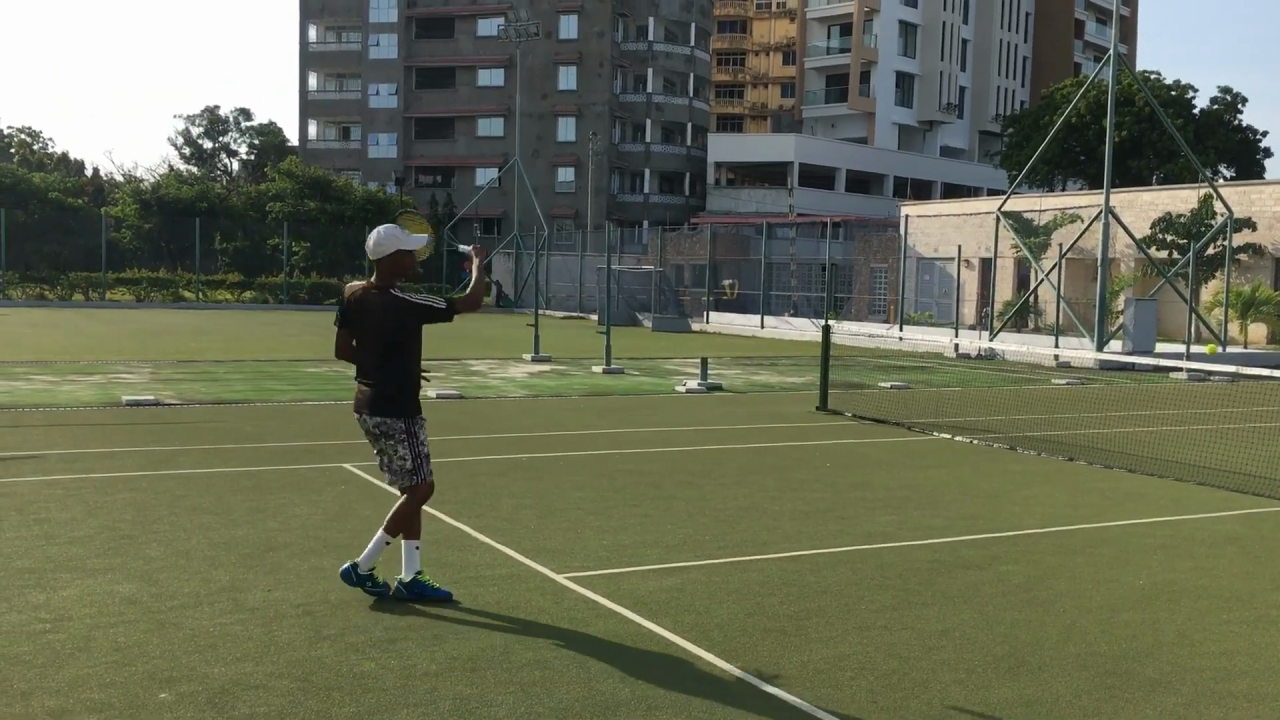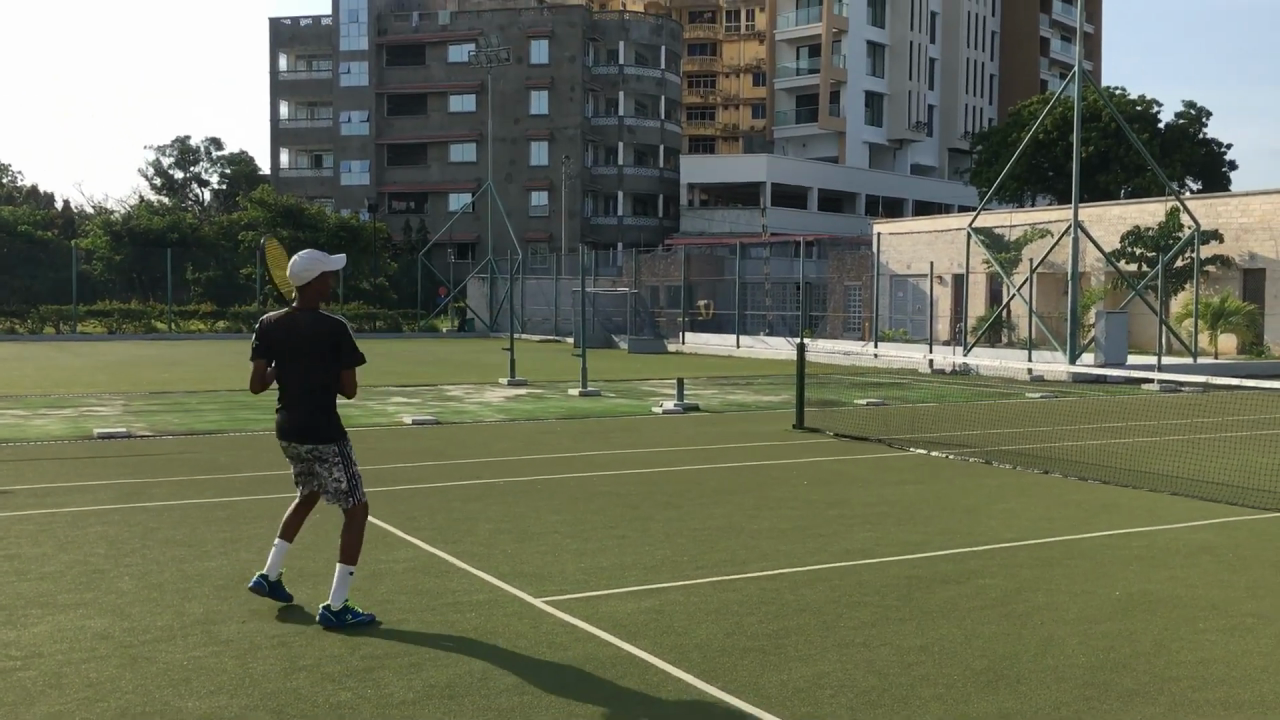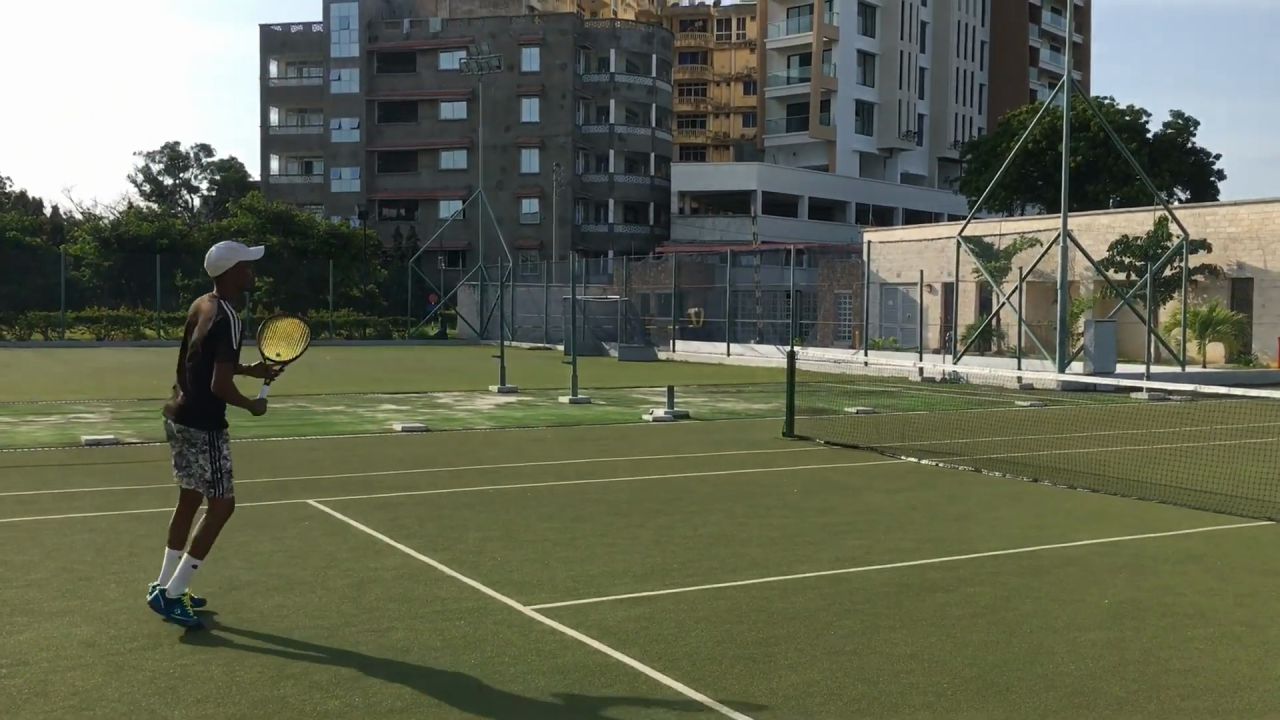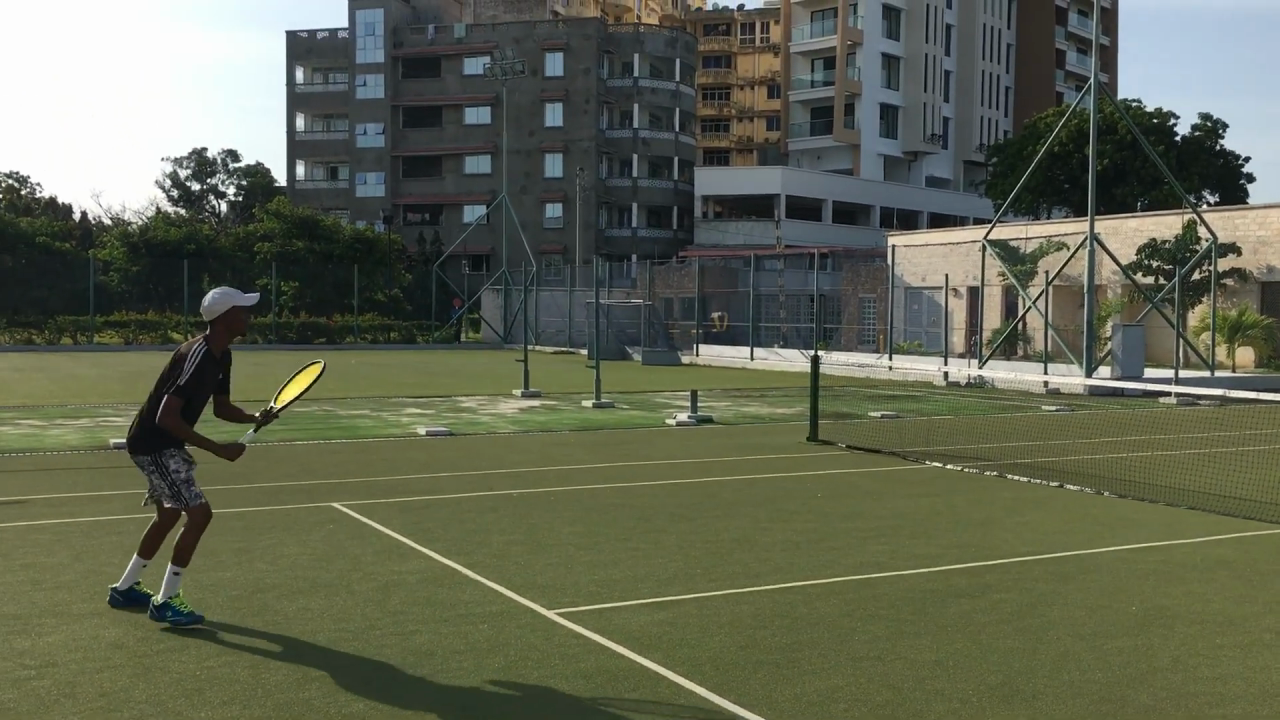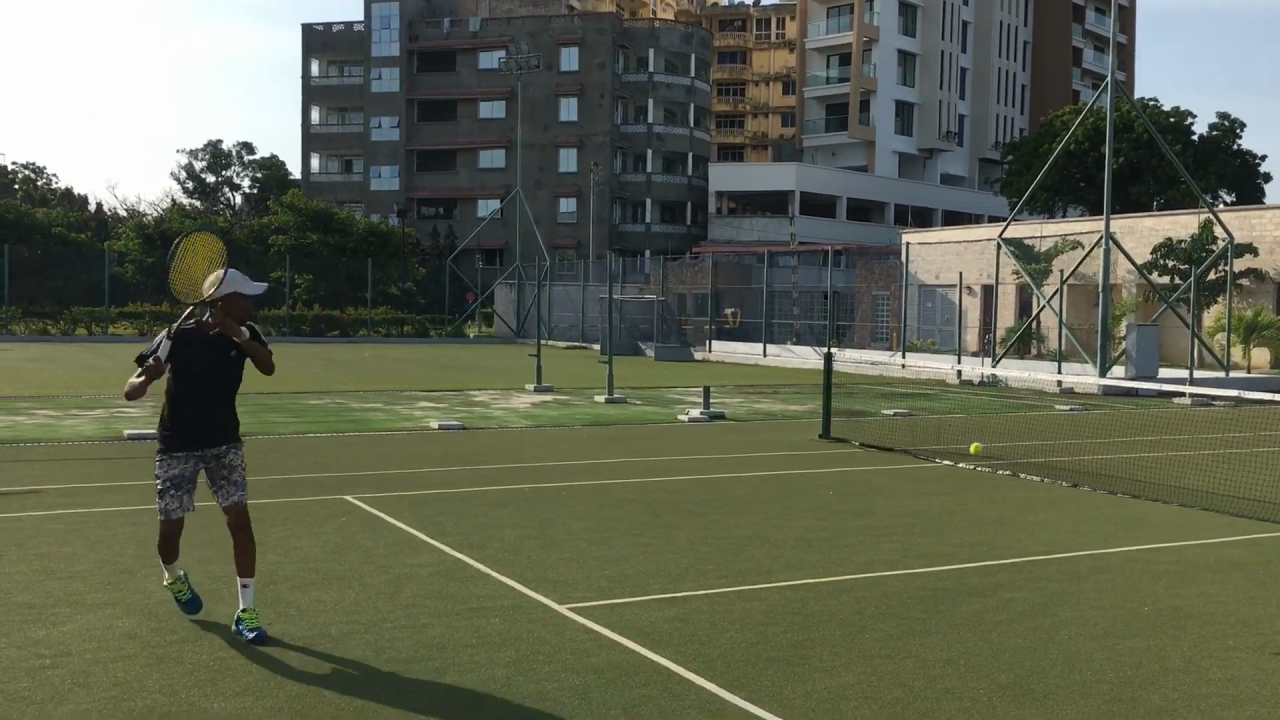
dt=0.5s
person 1, frame 1
left shoulder: (352, 295)
right shoulder: (404, 305)
left elbow: (342, 350)
right elbow: (471, 303)
right wrist: (477, 262)
left hip: (370, 406)
right hip: (397, 412)
left knee: (412, 488)
right knee: (420, 490)
left ankle: (409, 577)
right ankle: (361, 567)
person 1, frame 2
left shoulder: (268, 324)
right shoulder: (336, 328)
left elbow: (257, 385)
right elbow: (349, 390)
left hip: (288, 430)
right hip: (323, 434)
left knee: (309, 495)
right knee: (356, 510)
left ankle: (269, 574)
right ankle: (337, 607)
person 1, frame 3
left shoulder: (200, 306)
right shoulder: (228, 317)
right elbow: (220, 386)
left wrist: (249, 369)
right wrist: (251, 405)
left hip: (179, 415)
right hip: (203, 423)
left knee: (190, 499)
right knee: (221, 506)
left ankle: (165, 587)
right ankle: (172, 594)
person 1, frame 4
left shoulder: (222, 357)
right shoulder: (195, 356)
left elbow: (222, 408)
right elbow: (166, 417)
left wrist: (254, 418)
right wrist: (215, 449)
left hip: (169, 444)
right hip: (152, 443)
left knee: (168, 515)
right knee: (199, 513)
left ankle: (125, 588)
right ankle: (168, 599)
person 1, frame 5
left shoulder: (245, 332)
right shoulder: (177, 338)
left elbow: (269, 367)
right elbow: (131, 391)
left wrist: (239, 335)
right wrist: (147, 377)
left hip: (224, 442)
right hip: (177, 445)
left knee: (239, 519)
right knee: (170, 529)
left ankle: (246, 612)
right ankle: (175, 578)
